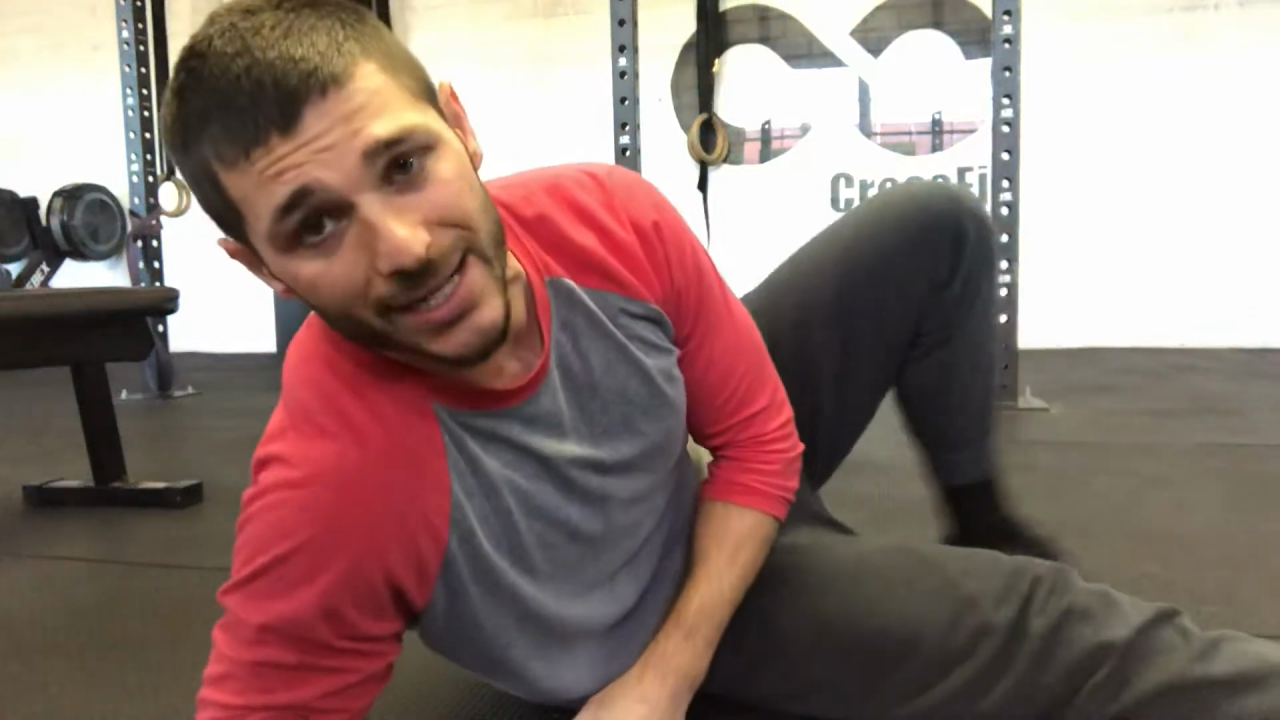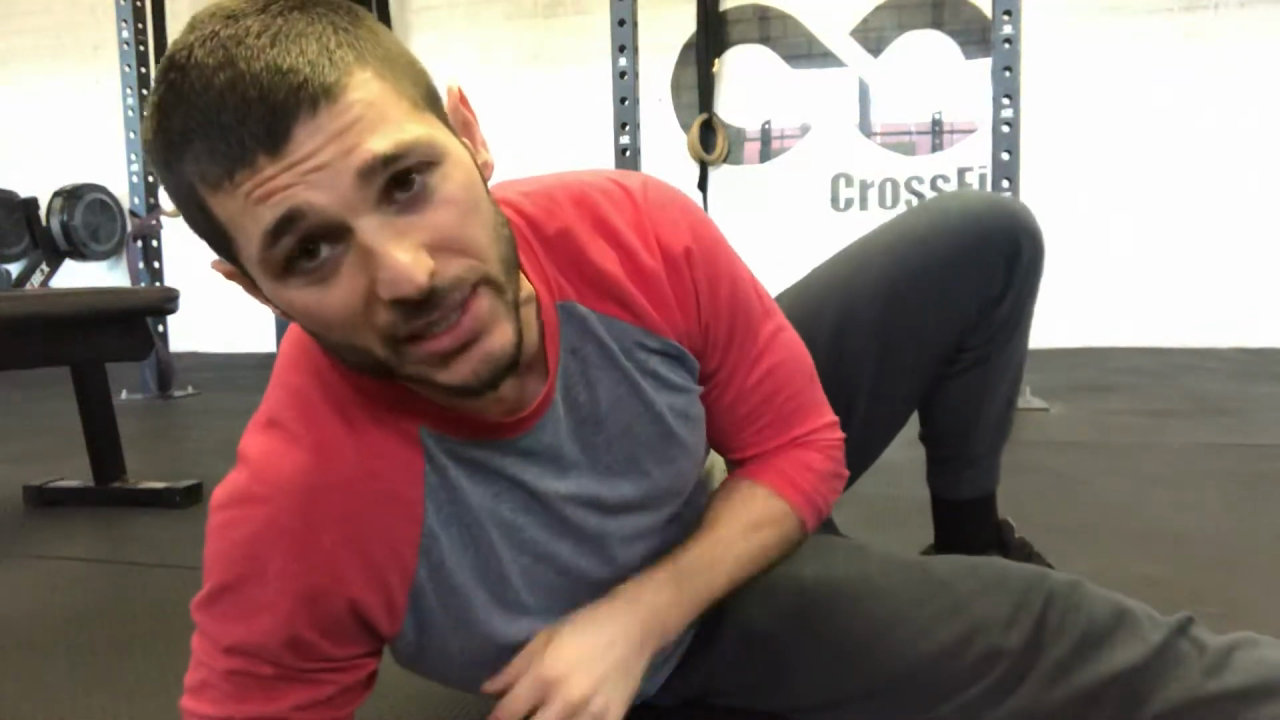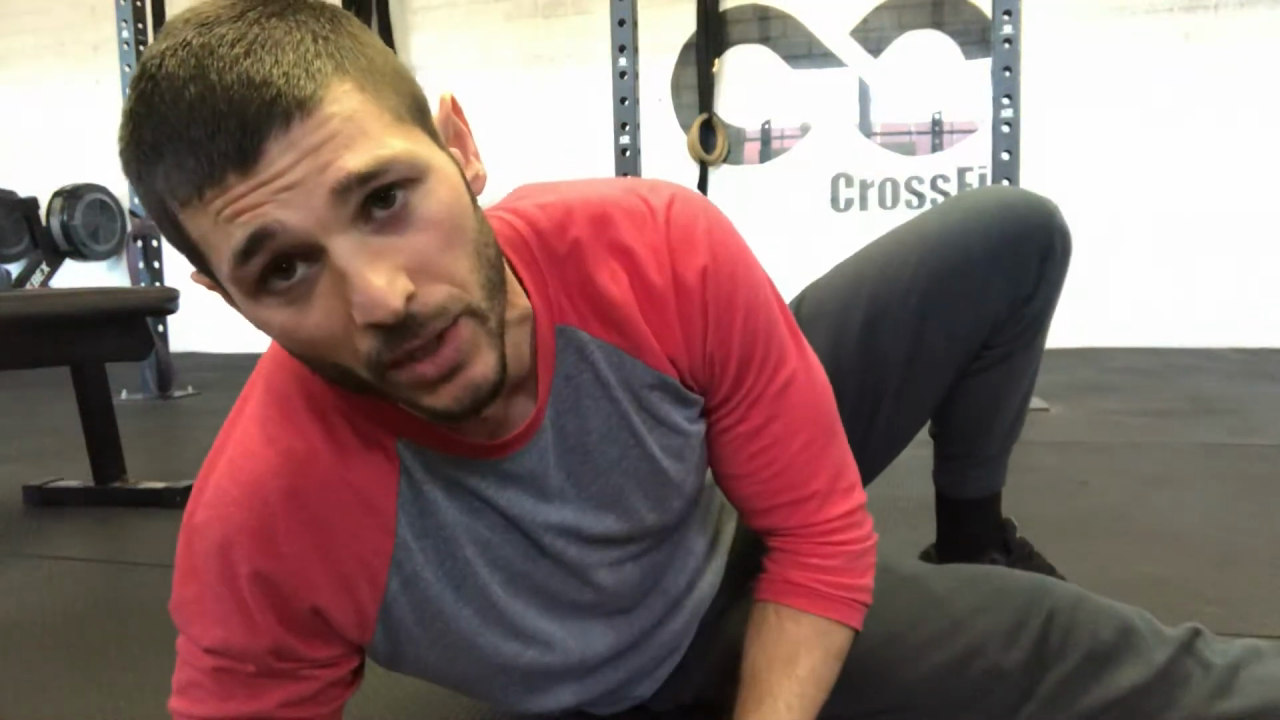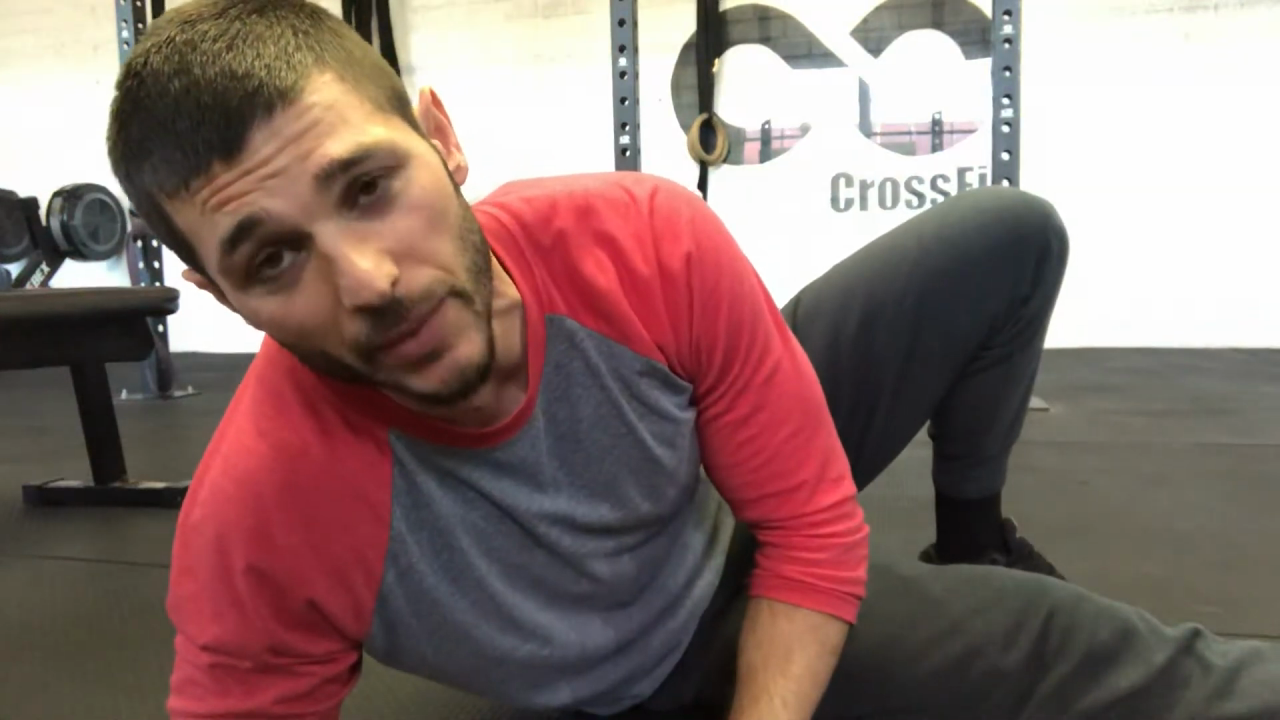
dt=0.7s
person 1, frame 1
left shoulder: (606, 216)
right shoulder: (322, 492)
left elbow: (757, 443)
left hip: (723, 501)
right hip: (657, 609)
left knee: (932, 226)
left ankle: (980, 524)
person 1, frame 2
left shoulder: (634, 231)
right shoulder: (291, 512)
left elbow: (801, 452)
left wrist: (645, 613)
left hip: (738, 520)
left knee: (987, 240)
left ankle: (969, 538)
person 1, frame 3
left shoulder: (664, 248)
right shoulder: (260, 527)
left elbow: (821, 535)
left hip: (763, 527)
left knee: (1012, 237)
left ankle: (972, 543)
person 1, frame 4
left shoulder: (647, 242)
right shoulder: (256, 527)
left elbow: (812, 528)
left hip: (760, 525)
left knee: (1011, 239)
left ankle: (973, 544)
